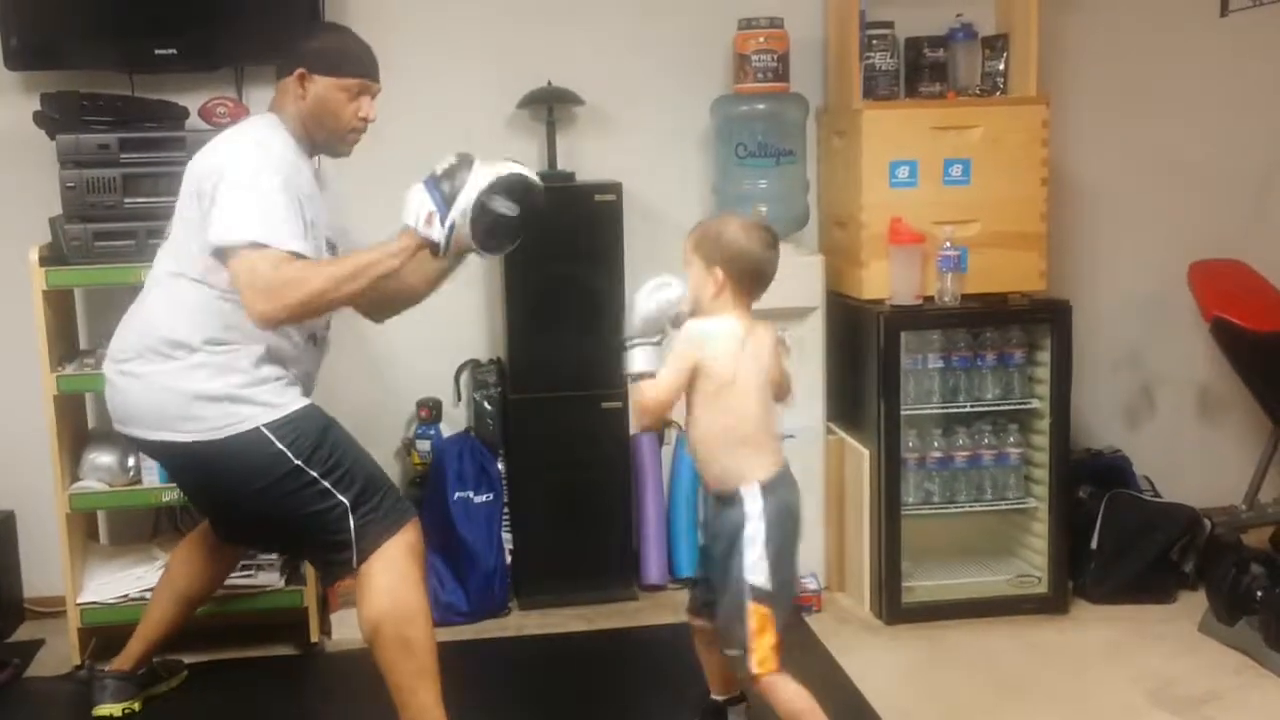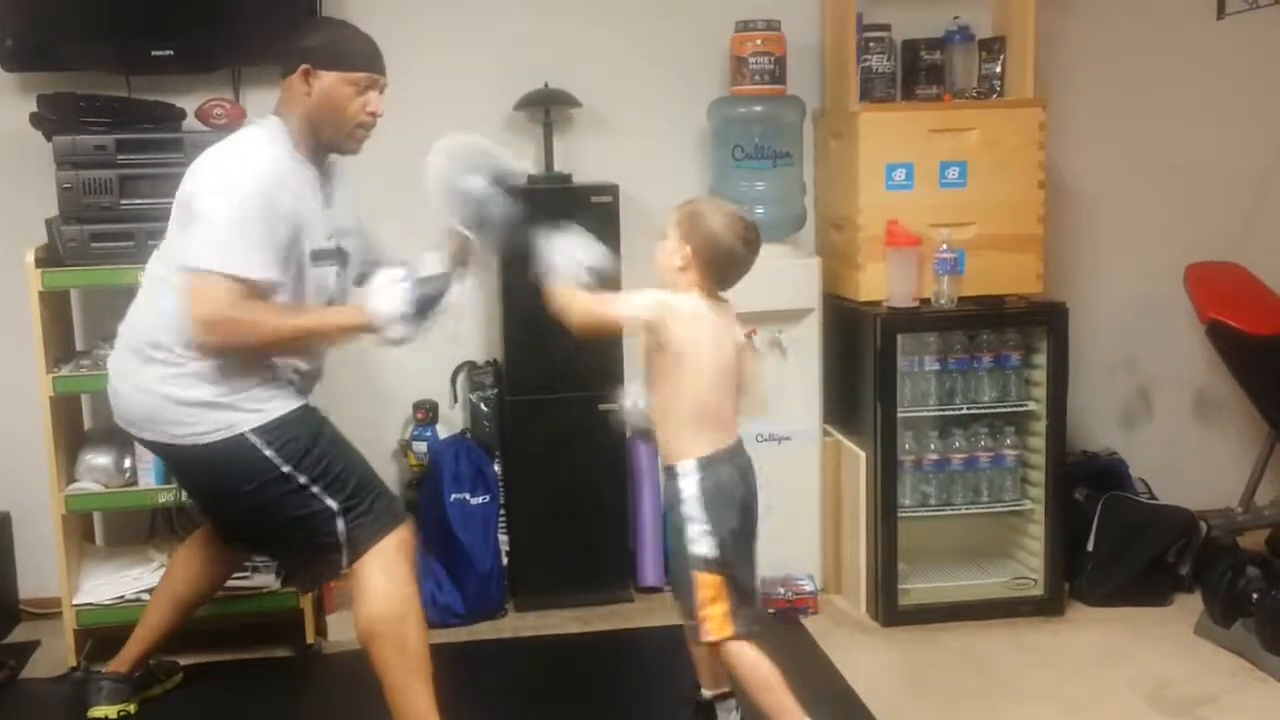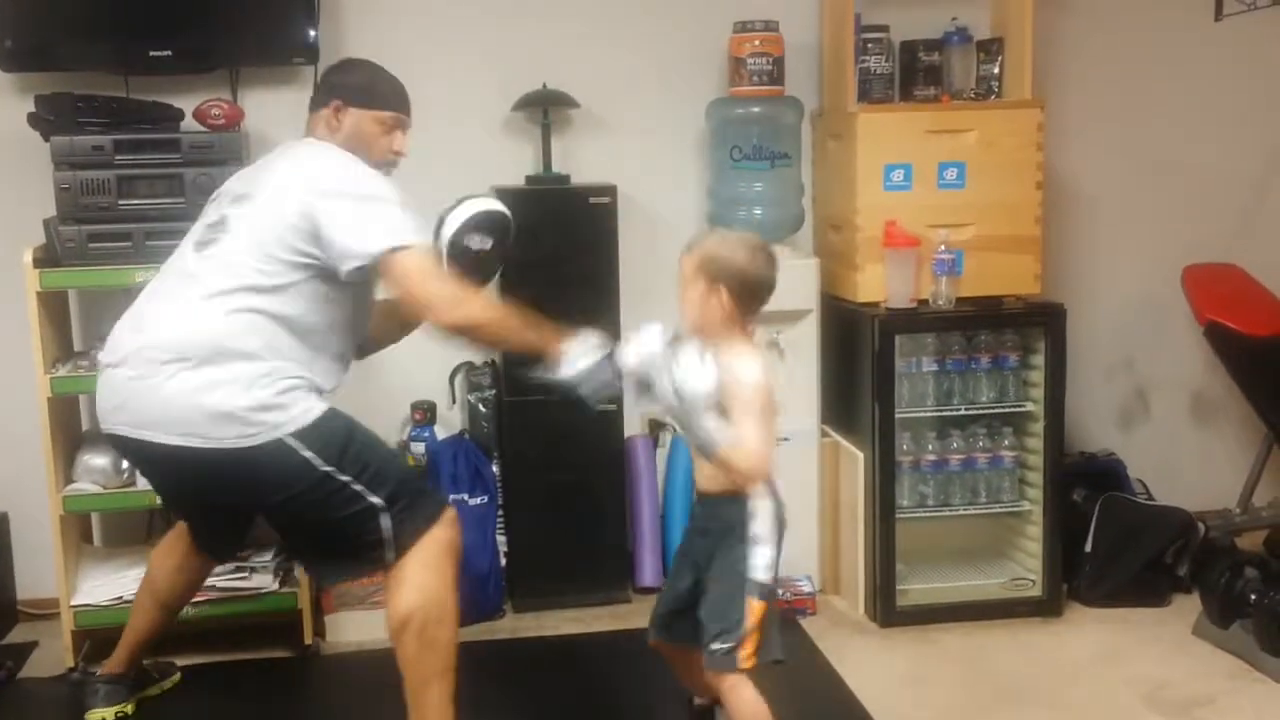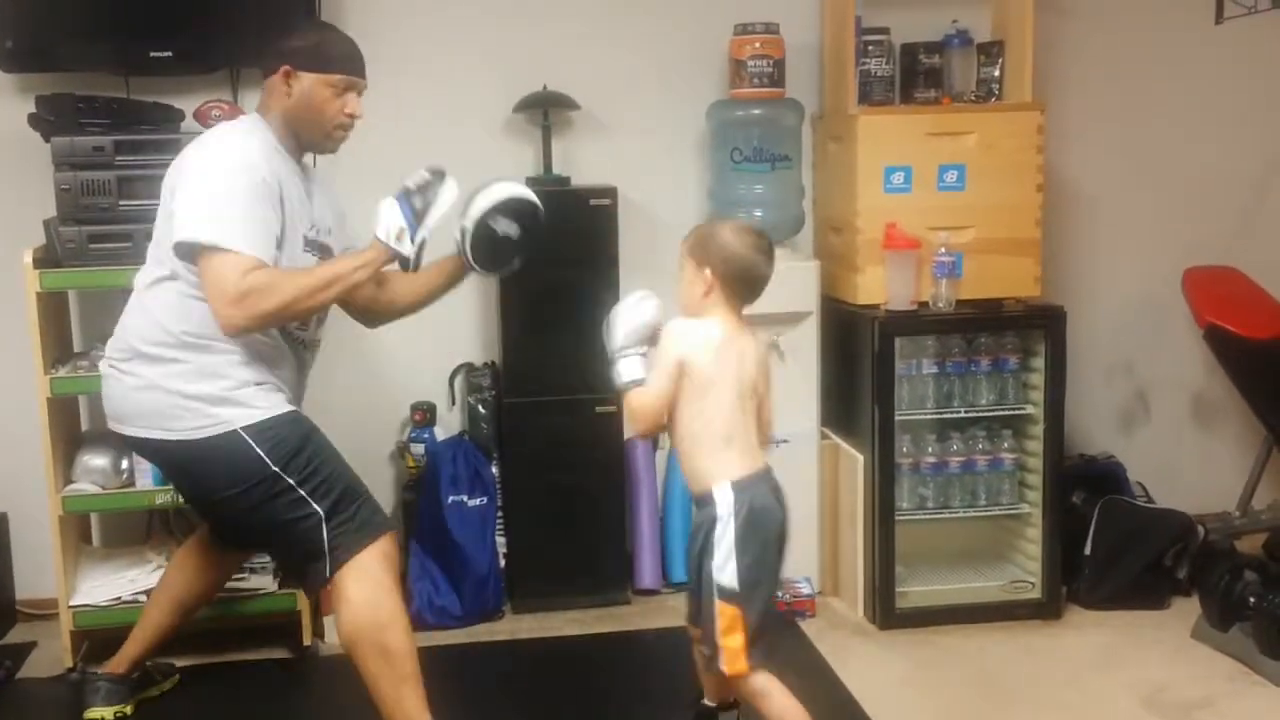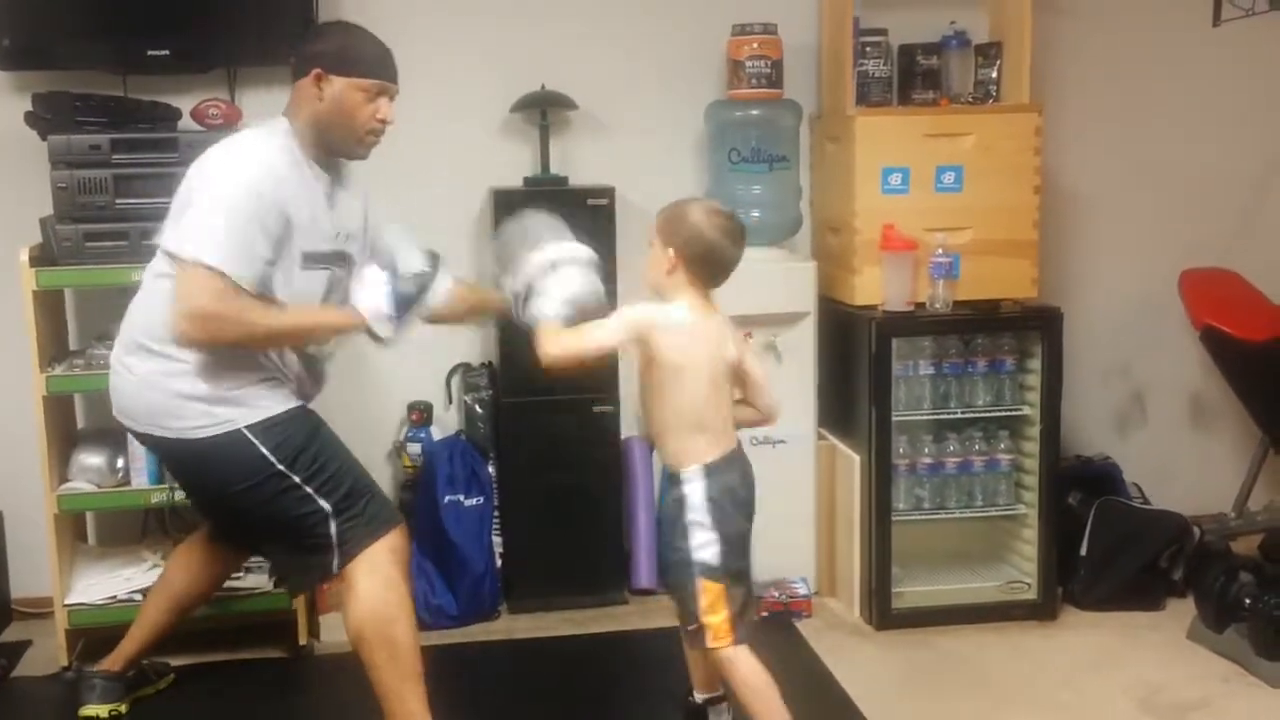
dt=0.5s
person 1, frame 1
left shoulder: (292, 168)
right shoulder: (259, 157)
left elbow: (369, 300)
right elbow: (273, 298)
left wrist: (453, 244)
right wrist: (411, 239)
left hip: (169, 388)
right hip: (210, 394)
left knee: (236, 524)
right knee: (389, 539)
person 1, frame 2
left shoulder: (315, 173)
right shoulder: (254, 171)
left elbow: (354, 286)
right elbow: (217, 324)
left wrist: (462, 249)
right wrist: (364, 316)
left hip: (172, 392)
right hip: (203, 397)
left knee: (244, 525)
right knee: (381, 541)
person 1, frame 3
left shoulder: (262, 180)
right shoulder: (345, 183)
left elbow: (342, 334)
right elbow: (444, 304)
left wrist: (452, 271)
right wrist: (563, 342)
right hip: (225, 406)
left knee: (209, 524)
right knee: (427, 537)
person 1, frame 4
left shoulder: (298, 177)
right shoulder: (234, 158)
left elbow: (369, 303)
right elbow: (242, 306)
left wrist: (467, 257)
right wrist: (382, 250)
left hip: (166, 395)
right hip: (196, 398)
left knee: (237, 527)
right knee: (363, 549)
person 1, frame 5
left shoulder: (334, 185)
right shoulder: (251, 169)
left elbow: (414, 286)
right elbow: (200, 316)
left wrist: (502, 292)
right wrist: (350, 313)
left hip: (171, 396)
right hip: (202, 395)
left knee: (239, 529)
right knee: (374, 542)
person 2, frame 1
left shoulder: (696, 336)
right shoulder: (766, 338)
left elbow: (645, 414)
left wrist: (642, 343)
left hip: (754, 509)
right hip: (738, 505)
left knee: (760, 666)
right knee: (705, 619)
person 2, frame 2
left shoulder: (664, 307)
right shoulder: (724, 319)
left elbow: (577, 313)
left wrist: (555, 267)
left hip: (700, 486)
right hip: (717, 474)
left knee: (724, 634)
right knee: (699, 613)
person 2, frame 3
left shoulder: (744, 372)
right shoulder: (716, 351)
left elbow: (751, 472)
left wrist: (700, 421)
right wrist: (673, 387)
left hip: (746, 522)
right hip: (710, 515)
left knee: (727, 665)
right knee: (668, 634)
person 2, frame 4
left shoulder: (679, 335)
right shoulder: (753, 348)
left elbow: (642, 419)
left wrist: (627, 351)
left hip: (730, 509)
right hip: (758, 496)
left knee: (739, 666)
right knee: (704, 628)
person 2, frame 5
left shoulder: (648, 320)
right shoulder: (725, 330)
left elbow: (555, 350)
right elbow: (765, 410)
left hip: (700, 493)
right hip: (725, 475)
left knee: (723, 641)
right knee: (695, 615)
